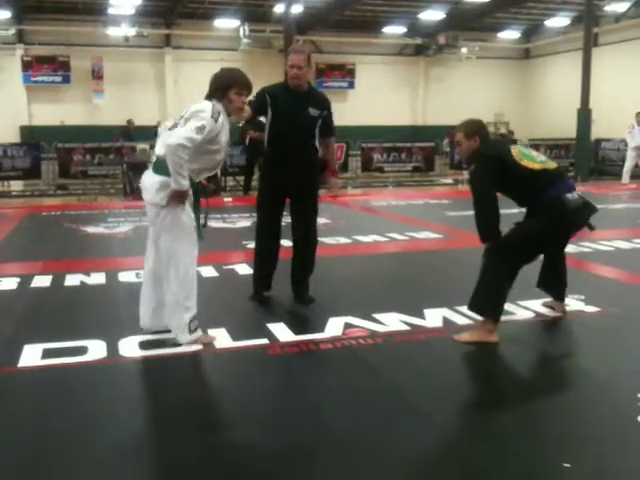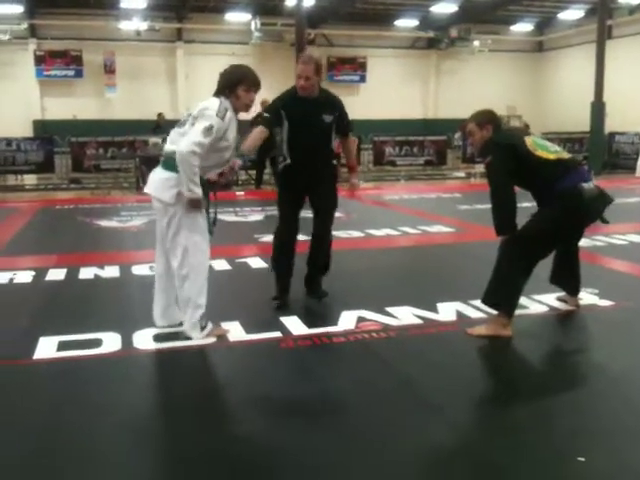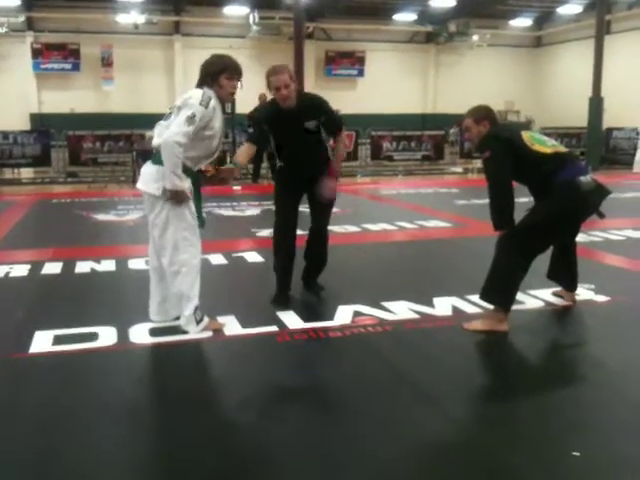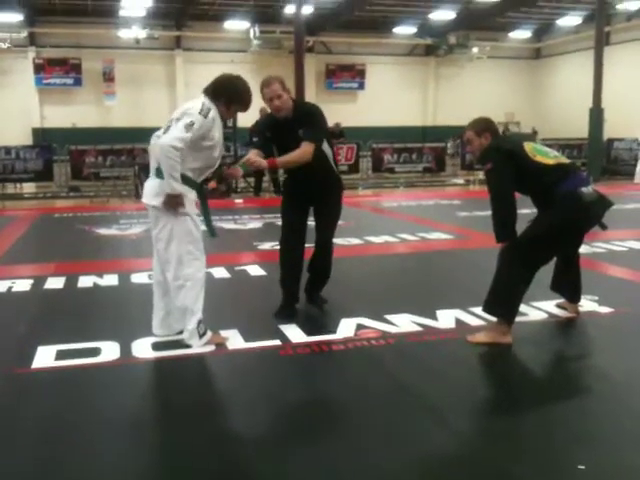
dt=0.5s
person 1, frame 1
left shoulder: (207, 111)
right shoulder: (212, 115)
left elbow: (168, 133)
right elbow: (175, 144)
right wrist: (180, 185)
left hip: (159, 182)
right hip: (168, 187)
left knee: (161, 256)
right knee: (181, 259)
left ankle: (156, 319)
right ankle: (186, 329)
person 1, frame 2
left shoulder: (214, 109)
right shoulder: (220, 113)
left elbow: (185, 144)
right elbow: (187, 151)
right wrist: (194, 193)
left hip: (166, 181)
right hip: (176, 185)
left knee: (171, 253)
right knee: (192, 255)
left ankle: (168, 315)
right ankle: (196, 325)
person 1, frame 3
left shoulder: (205, 102)
right shoulder: (203, 102)
left elbow: (165, 133)
right elbow: (172, 141)
right wrist: (177, 185)
left hip: (160, 177)
right hip: (167, 180)
left knee: (165, 247)
right knee: (184, 249)
left ankle: (164, 309)
right ankle: (192, 317)
person 1, frame 4
left shoulder: (200, 111)
right shoulder: (204, 112)
left elbow: (158, 140)
right elbow: (168, 146)
left wrist: (158, 179)
right wrist: (173, 189)
left hip: (161, 190)
right hip: (172, 194)
left knee: (168, 261)
right knee: (188, 262)
left ankle: (167, 323)
right ankle: (195, 331)
person 2, frame 1
left shoulder: (320, 101)
right shoulder: (271, 94)
left elbow: (327, 140)
right elbow: (246, 111)
left wrist: (332, 173)
left hip: (306, 177)
right hip: (274, 174)
left knee: (305, 235)
right knee: (267, 232)
left ankle: (301, 287)
right ankle: (261, 286)
person 2, frame 2
left shoulder: (332, 103)
right shoulder: (284, 102)
left elbow: (346, 137)
right elbow: (261, 130)
left wrist: (352, 171)
left hip: (324, 174)
right hip: (292, 174)
left knee: (323, 231)
right knee: (286, 230)
left ankle: (314, 282)
right ankle: (282, 289)
person 2, frame 3
left shoulder: (316, 105)
right shoulder: (265, 114)
left elbow: (339, 139)
right elbow: (250, 145)
left wrist: (332, 176)
right wrist: (234, 165)
left hip: (320, 173)
right hip: (289, 172)
left knee: (319, 228)
right knee: (284, 228)
left ankle: (311, 277)
right ankle: (283, 287)
person 2, frame 4
left shoulder: (311, 113)
right shoulder: (267, 124)
left elbow: (306, 153)
right elbow: (255, 152)
left wrist: (269, 163)
right wrist: (244, 164)
left hip: (327, 185)
right hip: (296, 185)
left knee: (324, 241)
right knee: (291, 242)
left ankle: (314, 290)
right ankle: (289, 300)
person 3, frame 1
left shoulder: (482, 157)
right shoulder: (506, 150)
left elbow: (484, 202)
left wrist: (490, 239)
left hip: (556, 209)
right hip: (574, 205)
left knee: (500, 255)
right knee: (552, 245)
left ankle: (488, 328)
right ankle: (558, 301)
person 3, frame 2
left shoulder: (496, 147)
right shoulder: (518, 140)
left elbow: (502, 194)
left wrist: (506, 232)
left hip: (569, 200)
right hip: (589, 195)
left knee: (516, 248)
right knee: (565, 239)
left ankle: (501, 322)
right ankle: (572, 295)
person 3, frame 3
left shoulder: (493, 142)
right shoulder: (514, 135)
left elbow: (500, 190)
left wrist: (504, 227)
left hip: (566, 193)
right hip: (586, 188)
left knee: (514, 244)
right knee: (562, 235)
left ankle: (498, 317)
right ankle: (568, 290)
person 3, frame 4
left shoulder: (495, 154)
right shoulder: (516, 147)
left elbow: (503, 201)
left wrist: (506, 238)
left hip: (568, 204)
right hip: (589, 199)
left knee: (517, 255)
right knee: (565, 246)
left ankle: (501, 329)
right ankle: (572, 301)
